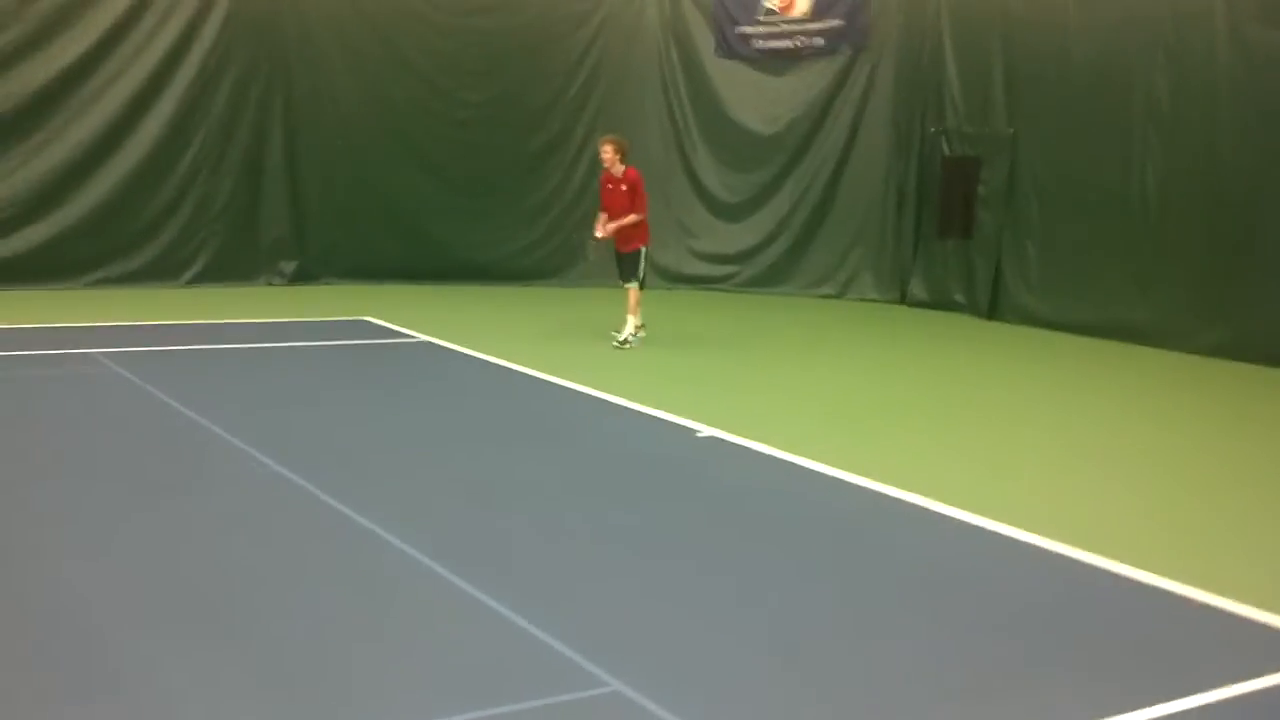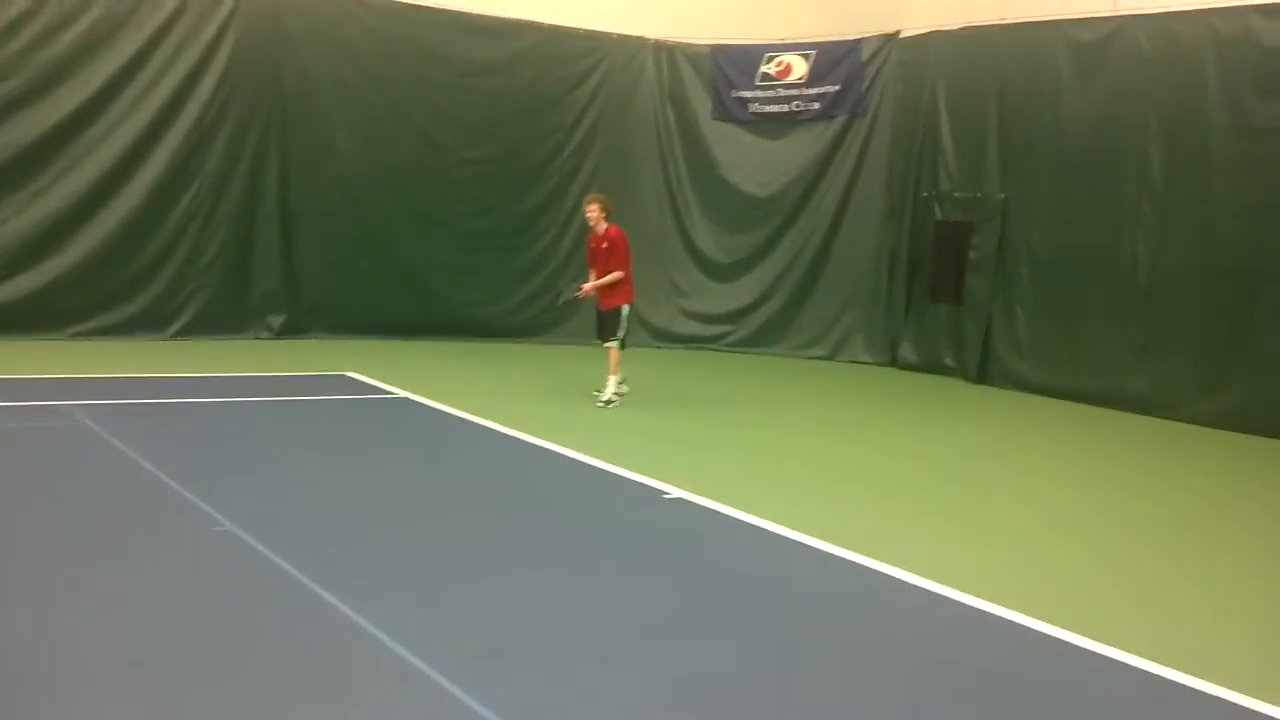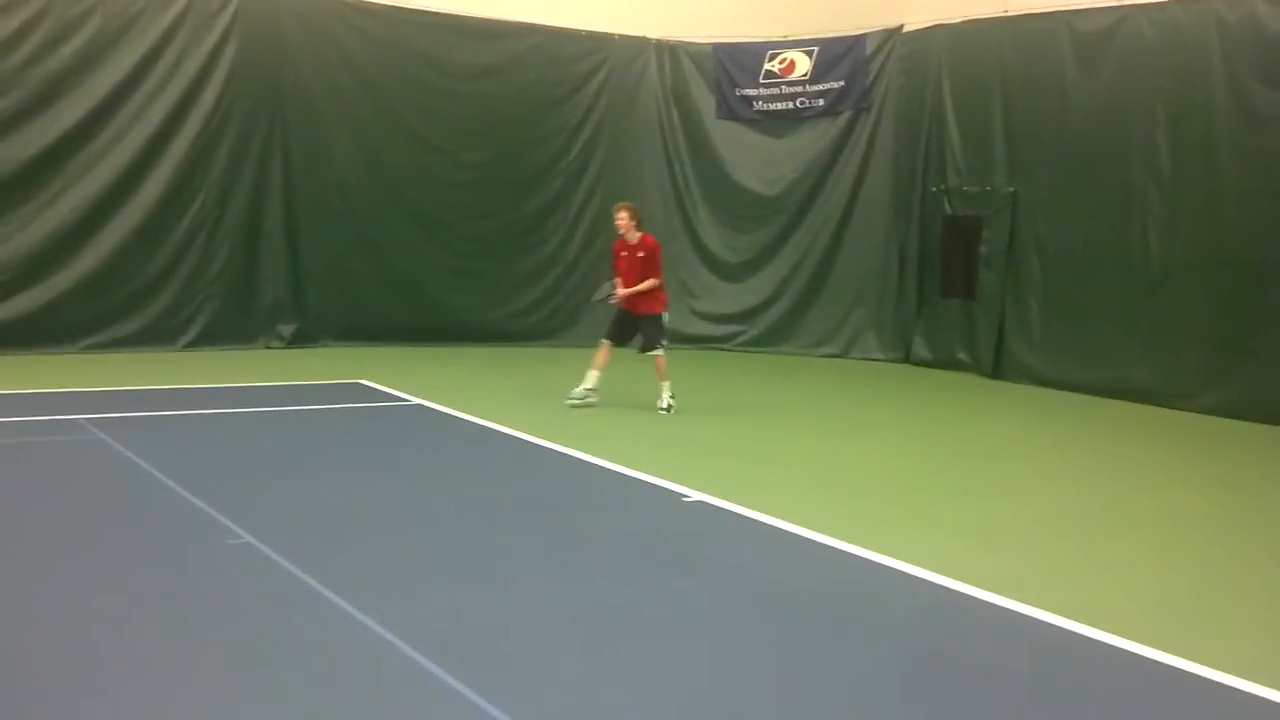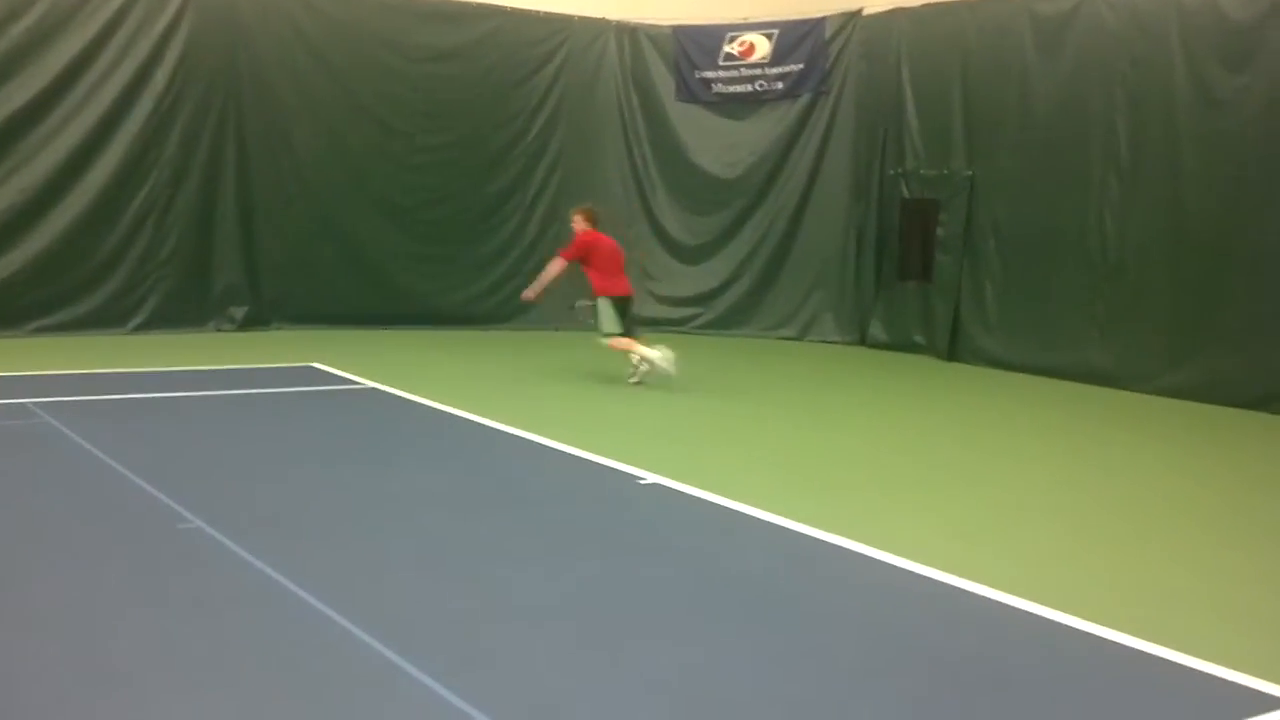
dt=0.7s
person 1, frame 1
left shoulder: (633, 178)
right shoulder: (605, 179)
left elbow: (640, 213)
left wrist: (616, 225)
right wrist: (600, 227)
left hip: (635, 239)
right hip: (619, 239)
left knee: (633, 283)
right knee: (628, 283)
left ankle: (630, 331)
right ankle: (638, 325)
person 1, frame 2
left shoulder: (616, 236)
right shoulder: (592, 237)
left elbow: (620, 272)
left wrist: (595, 284)
right wrist: (590, 285)
left hip: (619, 297)
right hip: (602, 297)
left knee: (613, 342)
right knee: (605, 341)
left ankle: (613, 390)
right ankle: (619, 382)
person 1, frame 3
left shoulder: (651, 244)
right shoulder: (618, 247)
left elbow: (656, 280)
left wrist: (630, 291)
right wrist: (619, 290)
left hip: (652, 306)
right hip: (628, 305)
left knee: (656, 350)
right knee: (607, 343)
left ankle: (666, 395)
right ankle: (589, 389)
person 1, frame 4
left shoulder: (583, 240)
right shoulder: (607, 240)
left elbow: (559, 264)
left wrist: (536, 287)
left hip: (607, 293)
right hip: (623, 292)
left knee: (611, 339)
right knee: (624, 335)
left ankle: (655, 354)
right ankle: (641, 359)
